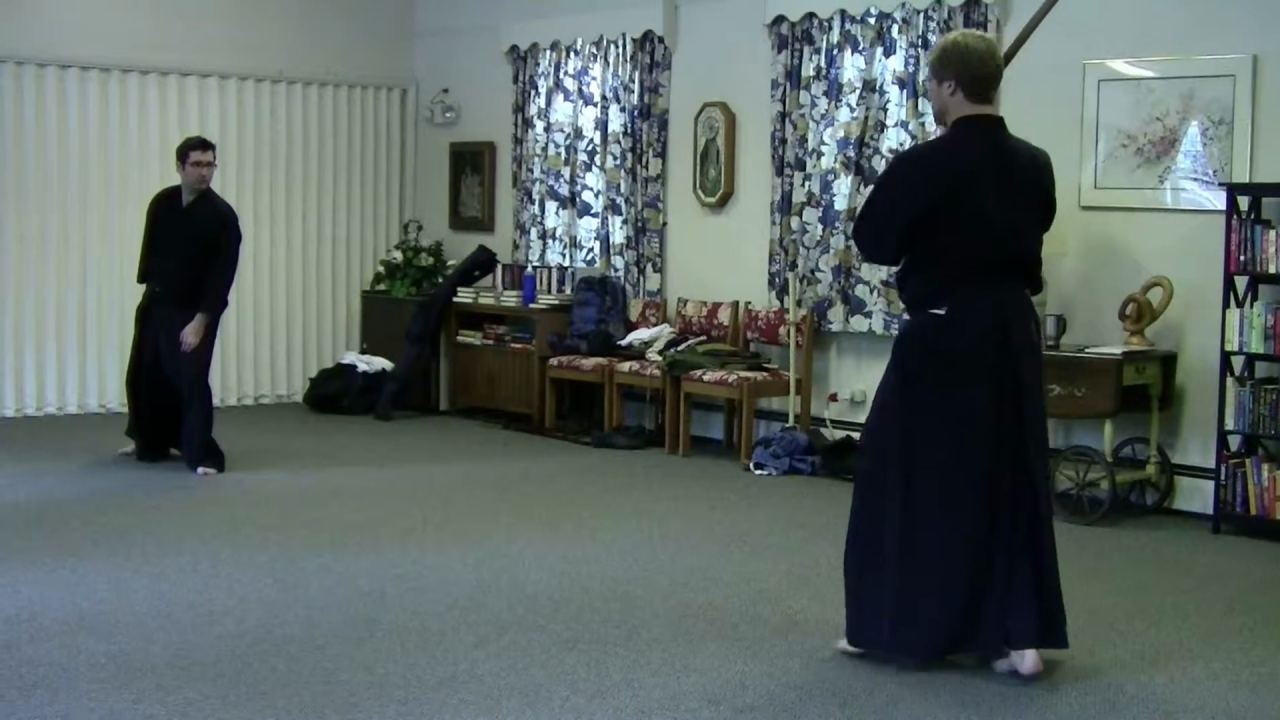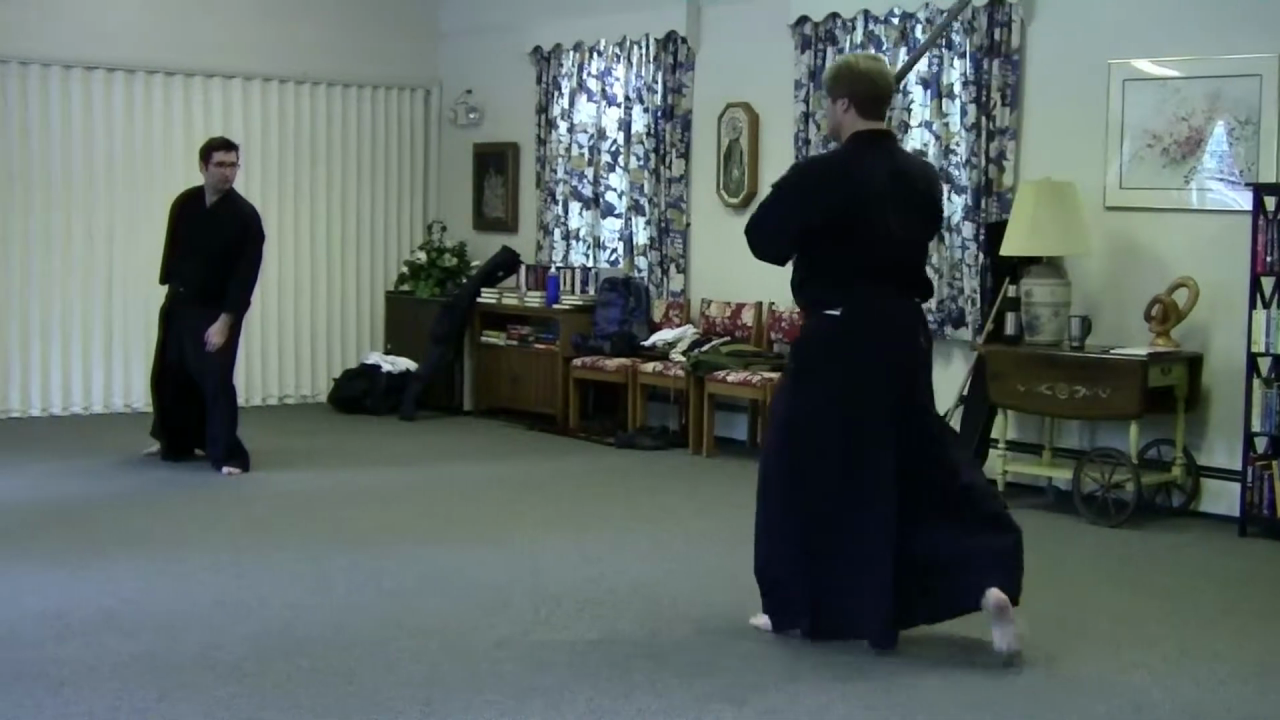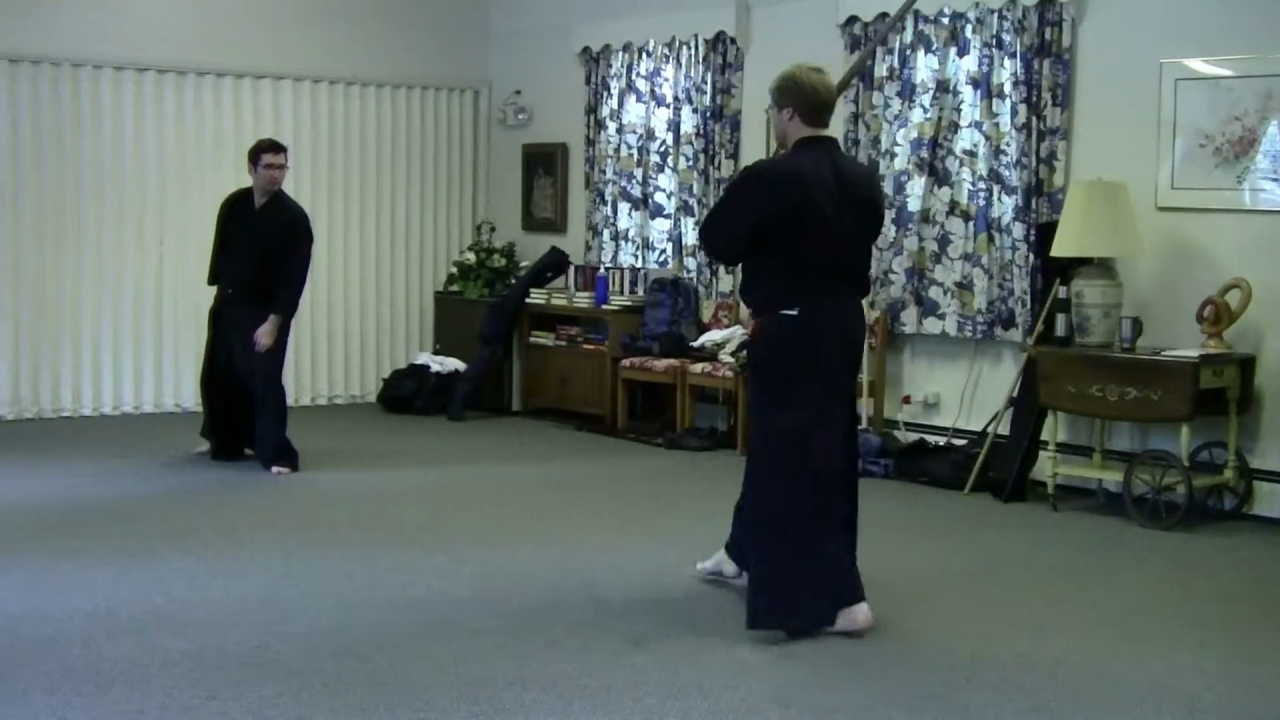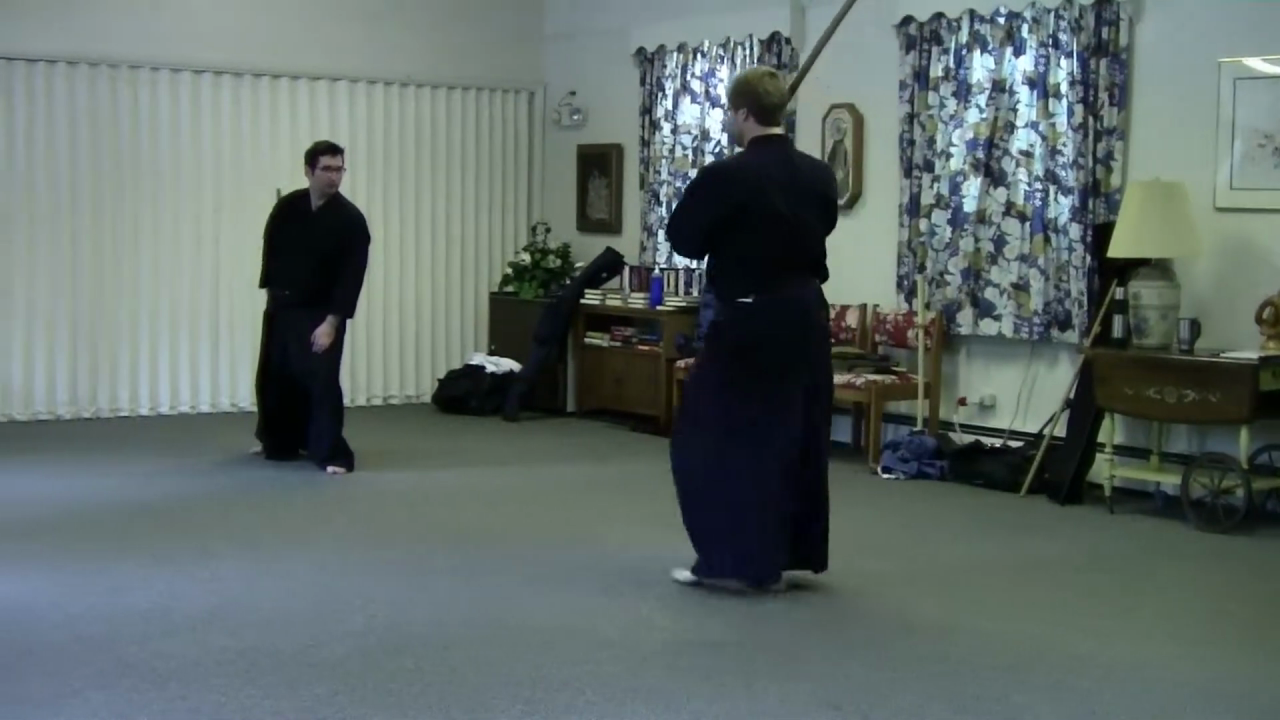
dt=0.5s
person 1, frame 1
left shoulder: (921, 165)
right shoulder: (1033, 165)
left elbow: (872, 241)
left hip: (942, 335)
right hip: (1012, 332)
left knee: (895, 470)
right knee: (1011, 478)
left ankle: (887, 626)
right ankle: (1022, 636)
person 1, frame 2
left shoulder: (819, 175)
right shoulder: (923, 177)
left elbow: (765, 241)
left hip: (836, 338)
right hip: (903, 333)
left knee: (798, 466)
right knee: (926, 464)
left ankle: (795, 608)
right ankle: (989, 581)
person 1, frame 3
left shoulder: (769, 178)
right shoulder: (863, 180)
left elbow: (716, 242)
left hip: (791, 330)
right hip: (842, 324)
left knee: (796, 457)
right knee: (801, 445)
left ankle: (839, 598)
right ankle: (747, 556)
person 1, frame 4
left shoulder: (725, 176)
right shoulder: (819, 175)
left elbow: (683, 238)
left hip: (749, 317)
right hip: (806, 313)
left knee: (705, 431)
right knee: (796, 434)
left ankle: (726, 559)
right ankle: (779, 556)
person 2, frame 1
left shoulder: (222, 215)
right shoulder: (162, 203)
left elbow: (222, 275)
right elbow: (150, 251)
left wrist: (201, 321)
right wrist: (150, 289)
left hip: (194, 310)
right hip: (156, 304)
left knee: (191, 378)
right knee: (145, 375)
left ankle: (203, 455)
right ankle: (150, 442)
person 2, frame 2
left shoulder: (245, 216)
right shoulder: (184, 203)
left elbow: (246, 275)
right elbow: (172, 251)
left wrist: (225, 321)
right wrist: (172, 291)
left hip: (217, 311)
right hip: (179, 305)
left knee: (216, 379)
right knee: (169, 376)
left ankle: (228, 455)
right ankle: (175, 442)
person 2, frame 3
left shoulder: (293, 217)
right shoulder: (233, 205)
left elbow: (294, 276)
right elbow: (221, 252)
left wrist: (274, 322)
right wrist: (222, 291)
left hip: (265, 312)
right hip: (228, 306)
left knee: (265, 378)
right knee: (219, 376)
left ankle: (277, 453)
right ankle: (225, 442)
person 2, frame 4
left shoulder: (351, 219)
right shoulder: (286, 207)
left elbow: (351, 277)
right elbow: (271, 252)
left wrist: (332, 322)
right wrist: (273, 293)
left hip: (321, 313)
right hip: (282, 308)
left knee: (322, 380)
right knee: (275, 378)
left ankle: (331, 453)
right ankle: (279, 442)
